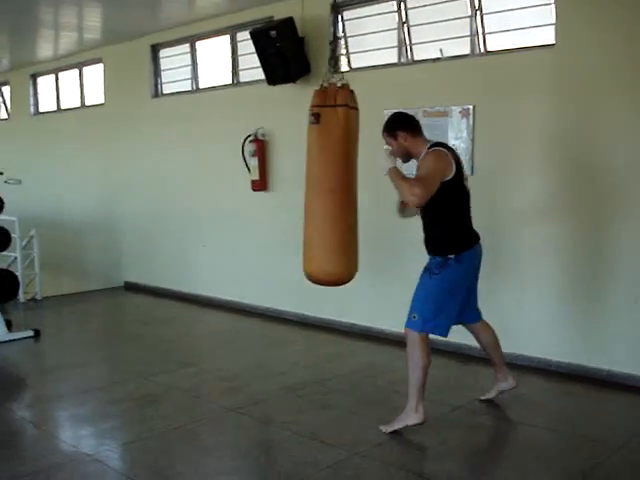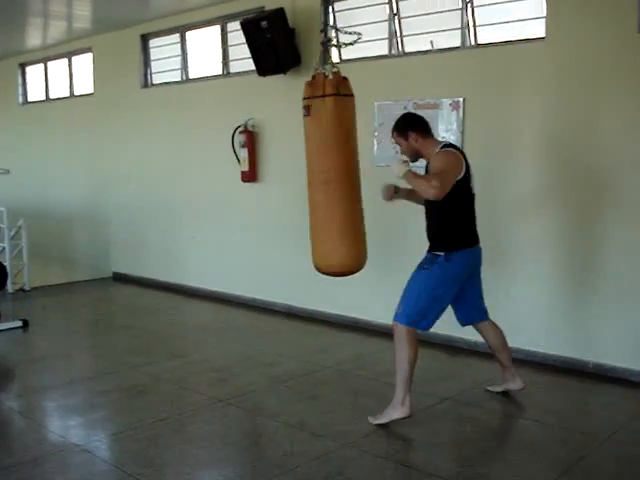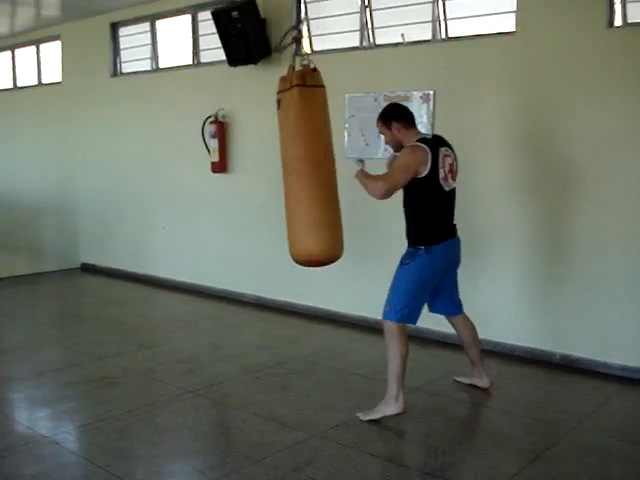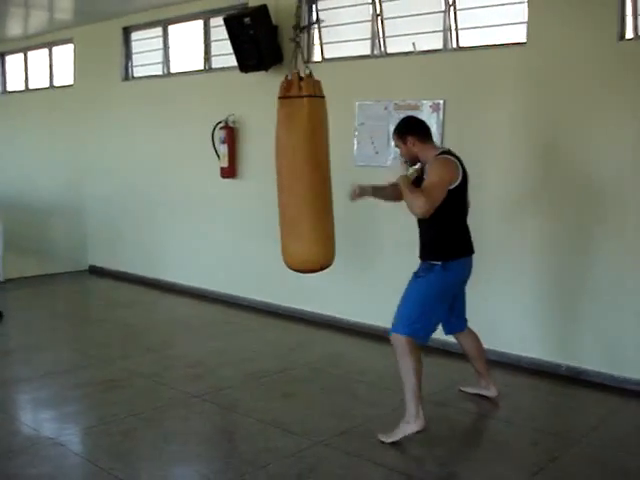
dt=0.2s
person 1, frame 1
left shoulder: (436, 157)
right shoulder: (438, 156)
left elbow: (415, 194)
left wrist: (391, 169)
right wrist: (409, 207)
left hip: (452, 258)
right hip: (464, 252)
left knee: (415, 331)
right knee: (471, 319)
left ankle: (413, 409)
right ankle: (503, 376)
person 1, frame 2
left shoulder: (447, 157)
right shoulder: (442, 158)
left elbow: (434, 190)
left wrist: (404, 171)
right wrist: (398, 191)
left hip: (447, 257)
right hip: (467, 252)
left knee: (403, 325)
right knee: (479, 318)
left ankle: (400, 403)
right ankle: (511, 377)
person 1, frame 3
left shoulder: (414, 153)
right shoulder: (440, 145)
left elbow: (381, 190)
left wrist: (359, 171)
left hip: (426, 250)
right hip: (447, 244)
left knee: (393, 321)
right knee: (454, 312)
left ankle: (393, 399)
right ankle: (479, 373)
person 1, frame 4
left shoulder: (444, 164)
right shoulder: (431, 165)
left elbow: (422, 208)
right elbow: (400, 192)
left wrist: (404, 182)
right wrist: (368, 189)
left hip: (442, 265)
right hip: (457, 261)
left knee: (401, 336)
right knee: (459, 327)
left ankle: (413, 416)
right ankle: (487, 384)
